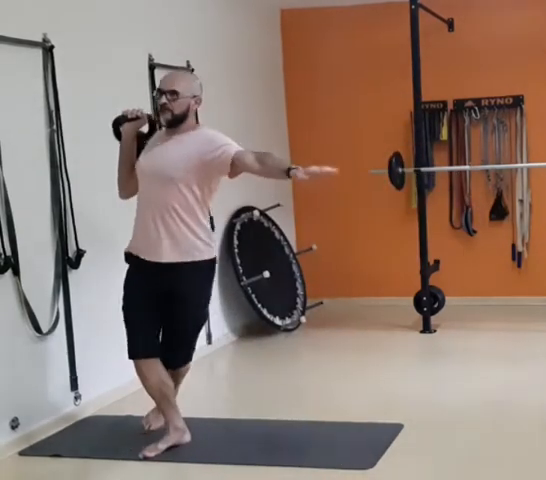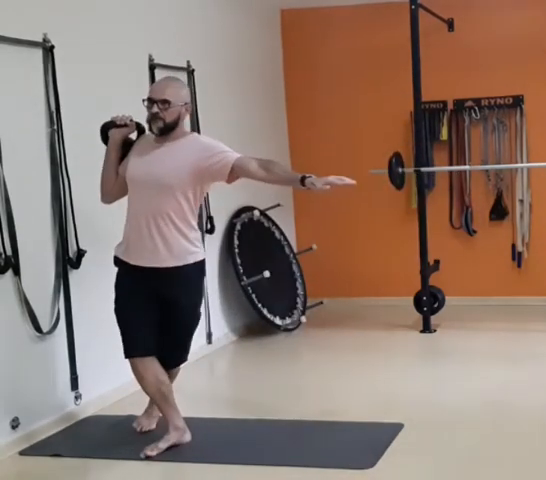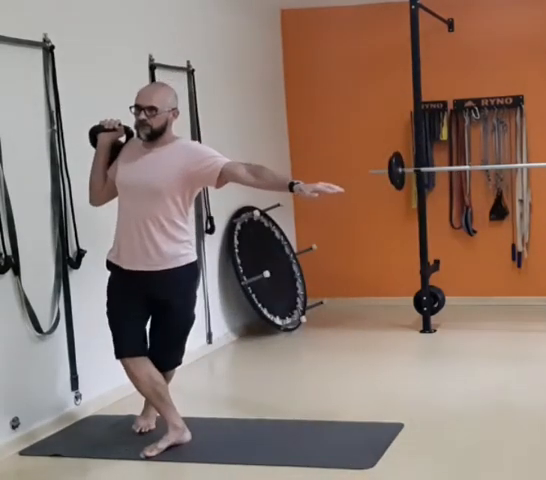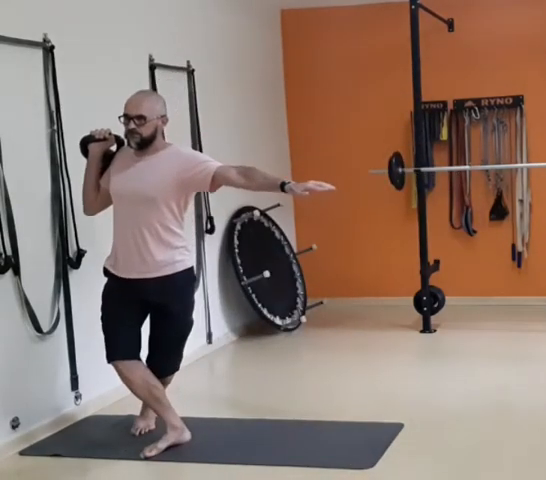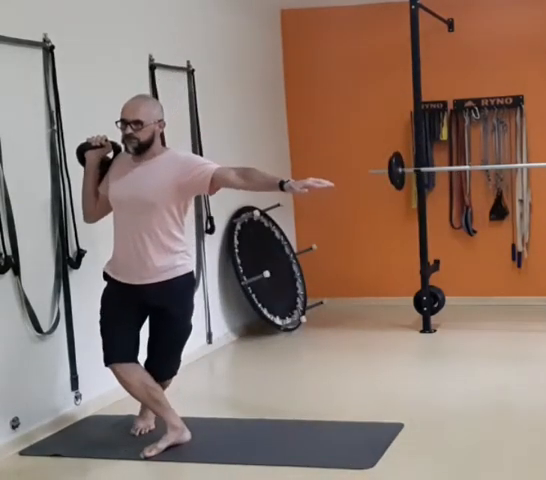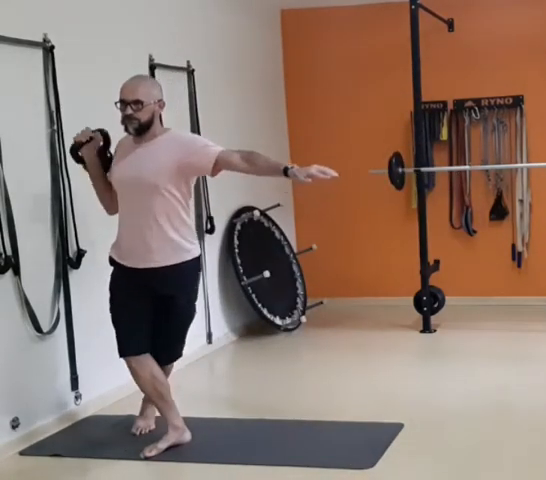
dt=0.3s
person 1, frame 1
left shoulder: (209, 143)
right shoulder: (154, 142)
left elbow: (250, 160)
right elbow: (126, 189)
left wrist: (291, 170)
right wrist: (127, 139)
left hip: (190, 265)
right hip: (143, 262)
left knee: (177, 353)
right knee: (142, 352)
left ankle: (166, 404)
right ankle: (175, 427)
person 1, frame 2
left shoulder: (201, 149)
right shoulder: (140, 147)
left elbow: (256, 167)
right elbow: (108, 194)
left wrist: (307, 180)
right wrist: (114, 143)
left hip: (181, 269)
right hip: (133, 268)
left knee: (170, 353)
right knee: (139, 353)
left ankle: (156, 406)
right ankle: (176, 427)
person 1, frame 3
left shoulder: (190, 154)
right shoulder: (129, 151)
left elbow: (245, 172)
right elbow: (97, 197)
left wrist: (296, 186)
right wrist: (103, 146)
left hip: (174, 271)
right hip: (126, 271)
left knee: (165, 356)
right knee: (131, 354)
left ankle: (153, 406)
right ankle: (175, 426)
person 1, frame 4
left shoulder: (182, 161)
right shoulder: (120, 159)
left elbow: (237, 174)
right elbow: (90, 206)
left wrist: (286, 186)
right wrist: (94, 157)
left hip: (170, 277)
right hip: (122, 278)
left knee: (163, 362)
right knee: (122, 358)
left ankle: (150, 408)
right ankle: (174, 426)
person 1, frame 5
left shoulder: (181, 165)
right shoulder: (118, 165)
left elbow: (236, 176)
right elbow: (90, 214)
left wrist: (286, 184)
right wrist: (91, 164)
left hip: (170, 281)
right hip: (121, 282)
left knee: (162, 367)
right knee: (120, 362)
left ankle: (150, 407)
right ankle: (174, 426)
person 1, frame 6
left shoulder: (183, 145)
right shoulder: (123, 148)
left elbow: (239, 159)
right elbow: (112, 204)
left wrist: (290, 170)
right wrist: (91, 158)
left hip: (176, 266)
right hip: (128, 268)
left knee: (165, 352)
right knee: (135, 352)
left ankle: (150, 406)
right ankle: (176, 427)
